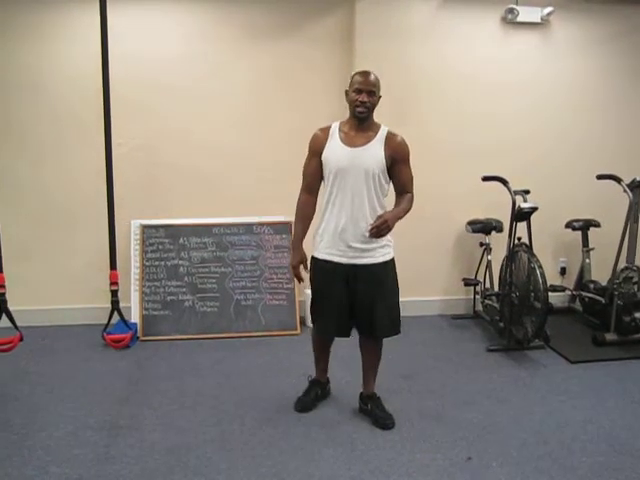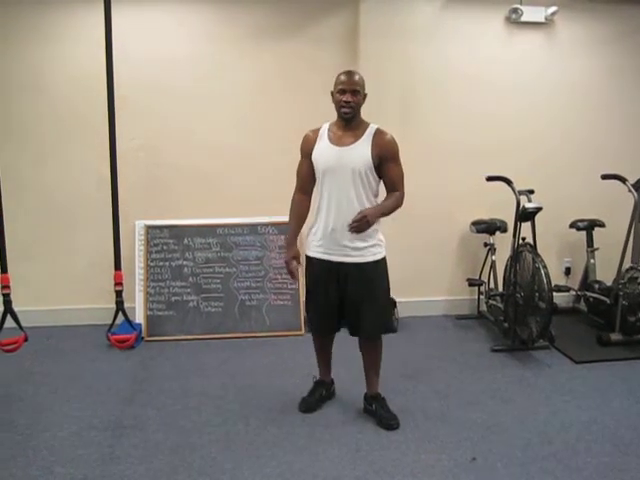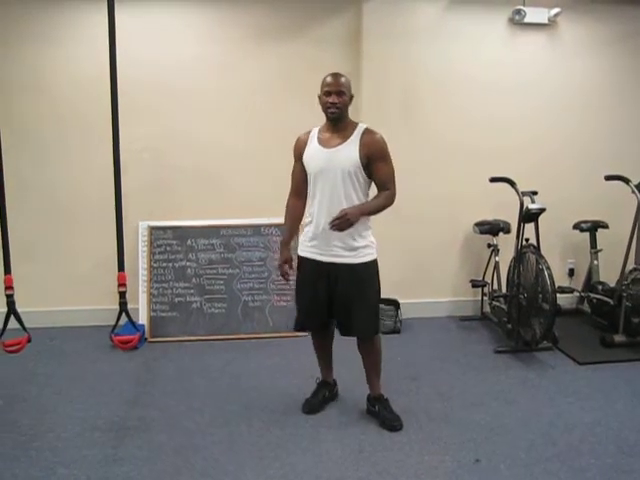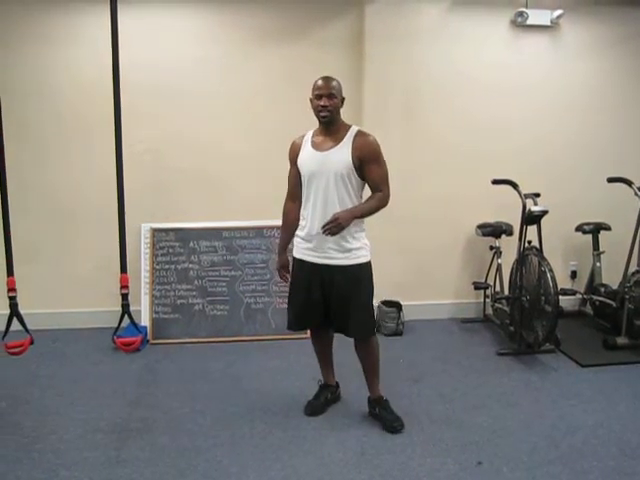
dt=0.2s
person 1, frame 1
left shoulder: (394, 144)
right shoulder: (322, 139)
left elbow: (406, 193)
right elbow: (308, 194)
left wrist: (394, 215)
right wrist: (297, 245)
left hip: (375, 256)
right hip: (329, 254)
left knee: (373, 329)
right knee: (323, 326)
left ankle: (369, 395)
right ankle: (320, 381)
person 1, frame 2
left shoulder: (382, 141)
right shoulder: (313, 140)
left elbow: (397, 192)
right elbow: (302, 193)
left wrist: (376, 211)
right wrist: (291, 243)
left hip: (366, 254)
right hip: (321, 252)
left knee: (370, 327)
right knee: (320, 323)
left ankle: (373, 395)
right ankle: (324, 382)
person 1, frame 3
left shoulder: (371, 141)
right shoulder: (304, 142)
left elbow: (388, 192)
right elbow: (297, 197)
left wrist: (358, 211)
right wrist: (285, 245)
left hip: (356, 254)
right hip: (312, 253)
left knee: (365, 328)
right knee: (316, 323)
left ankle: (376, 396)
right ankle: (327, 383)
person 1, frame 4
left shoulder: (363, 143)
right shoulder: (298, 146)
left elbow: (382, 194)
right elbow: (293, 200)
left wrist: (350, 214)
right wrist: (283, 249)
left hip: (350, 256)
right hip: (307, 254)
left knee: (362, 330)
right knee: (316, 324)
left ankle: (376, 399)
right ankle: (329, 386)
